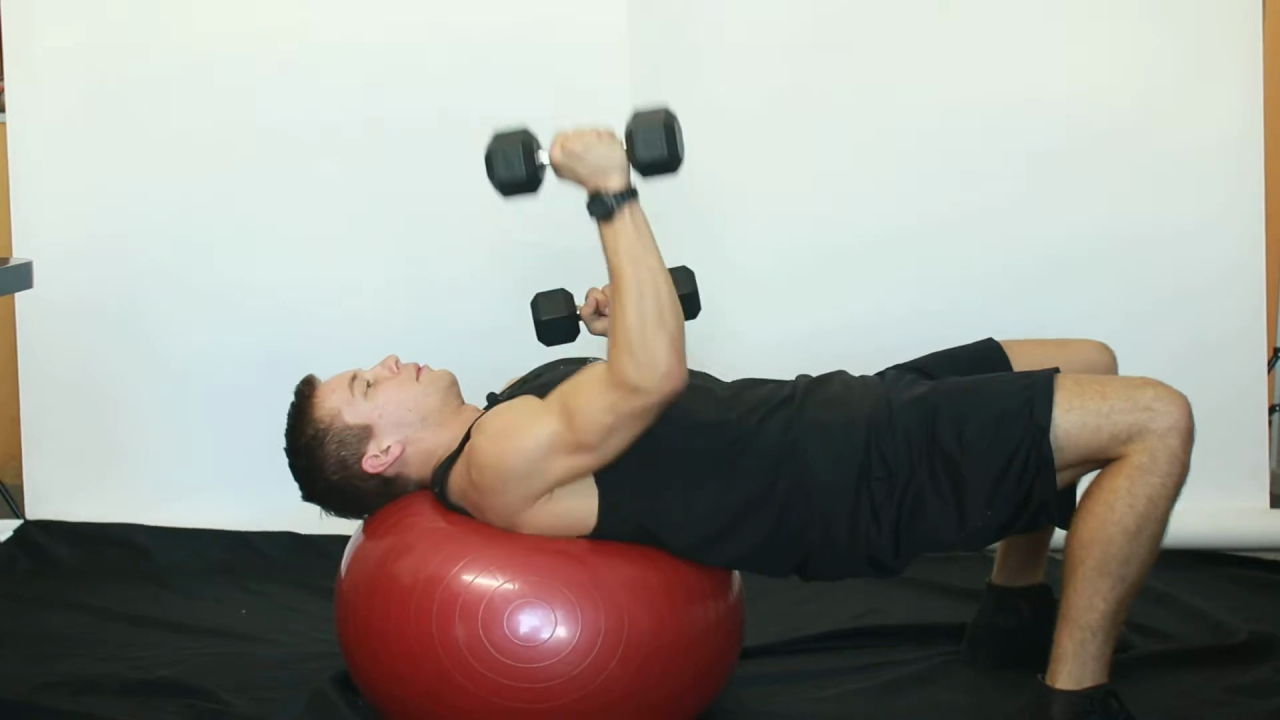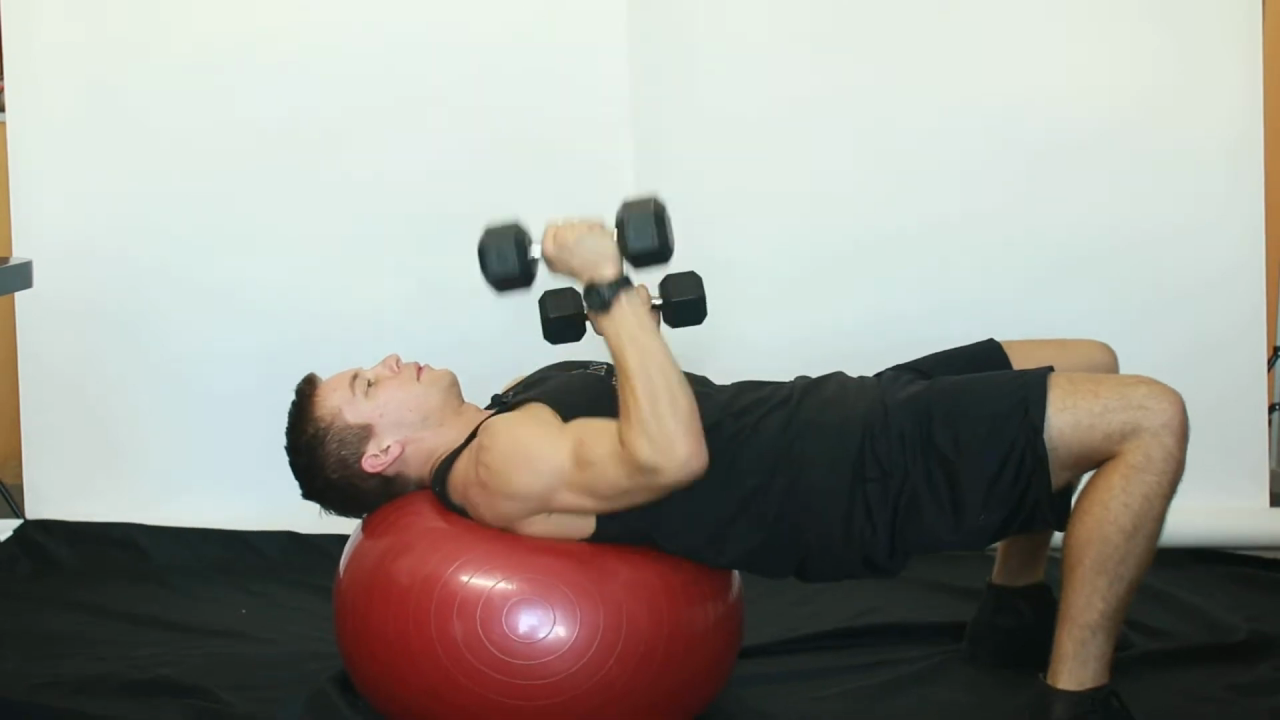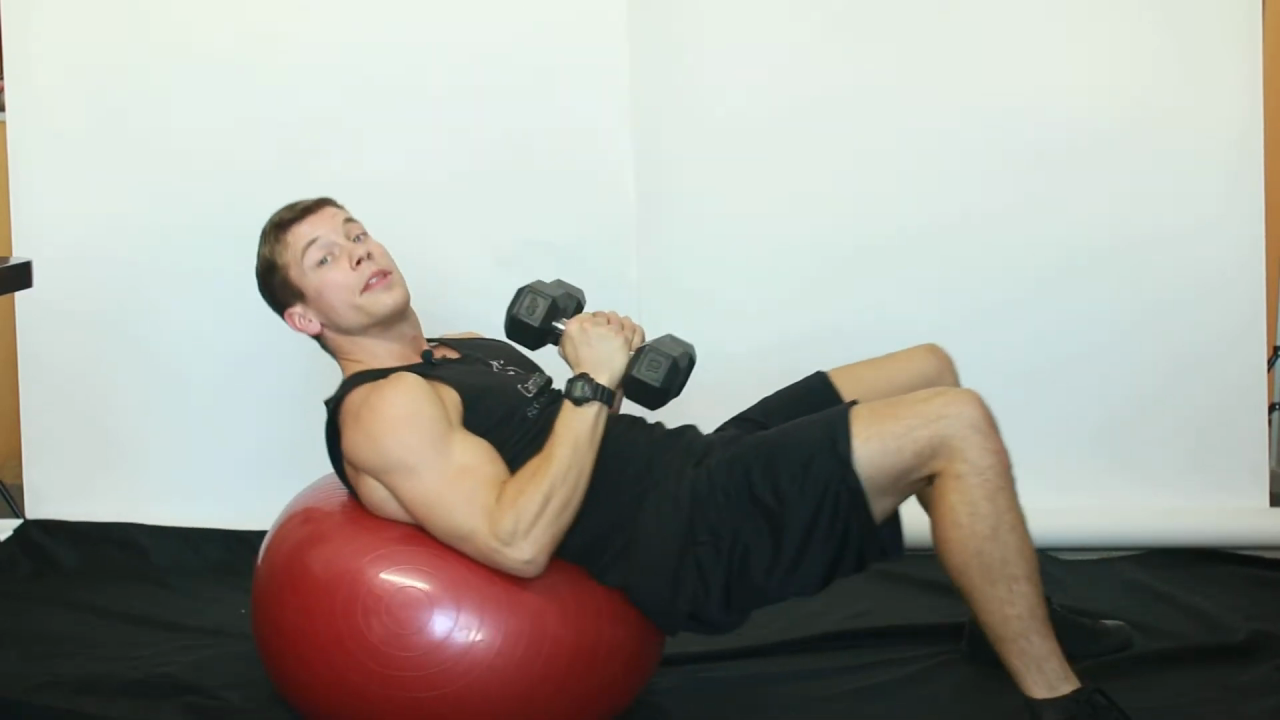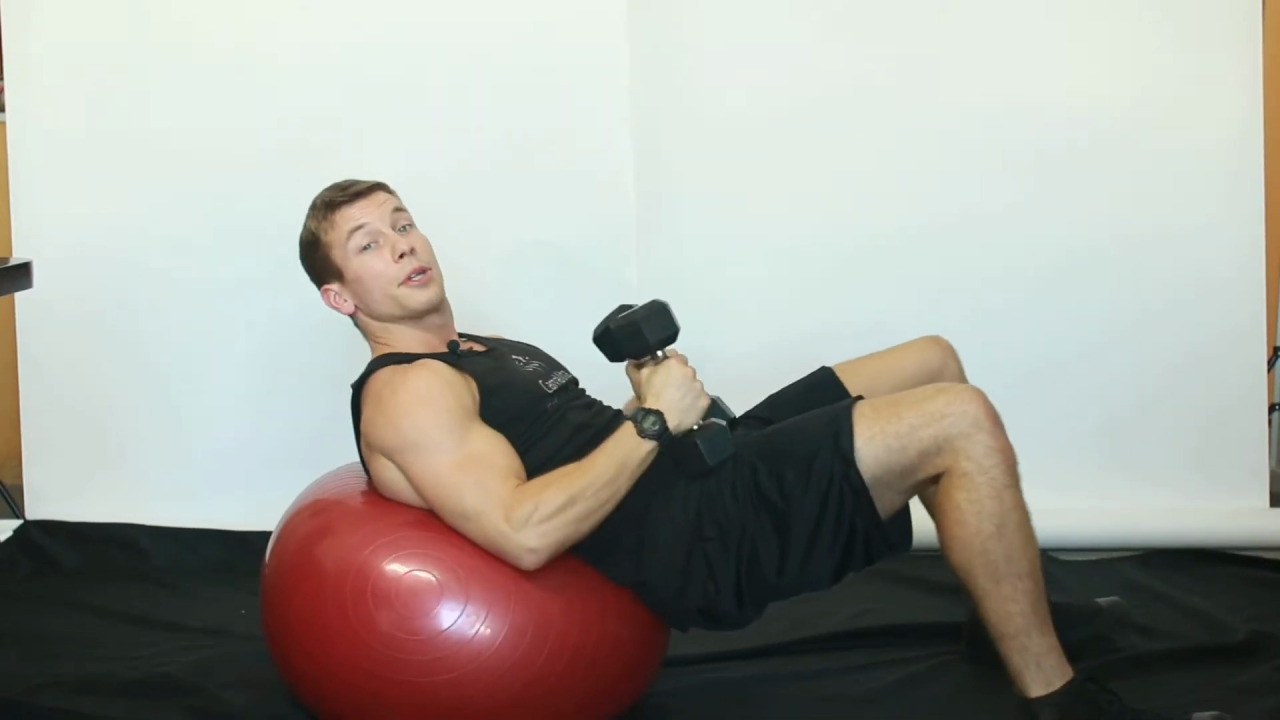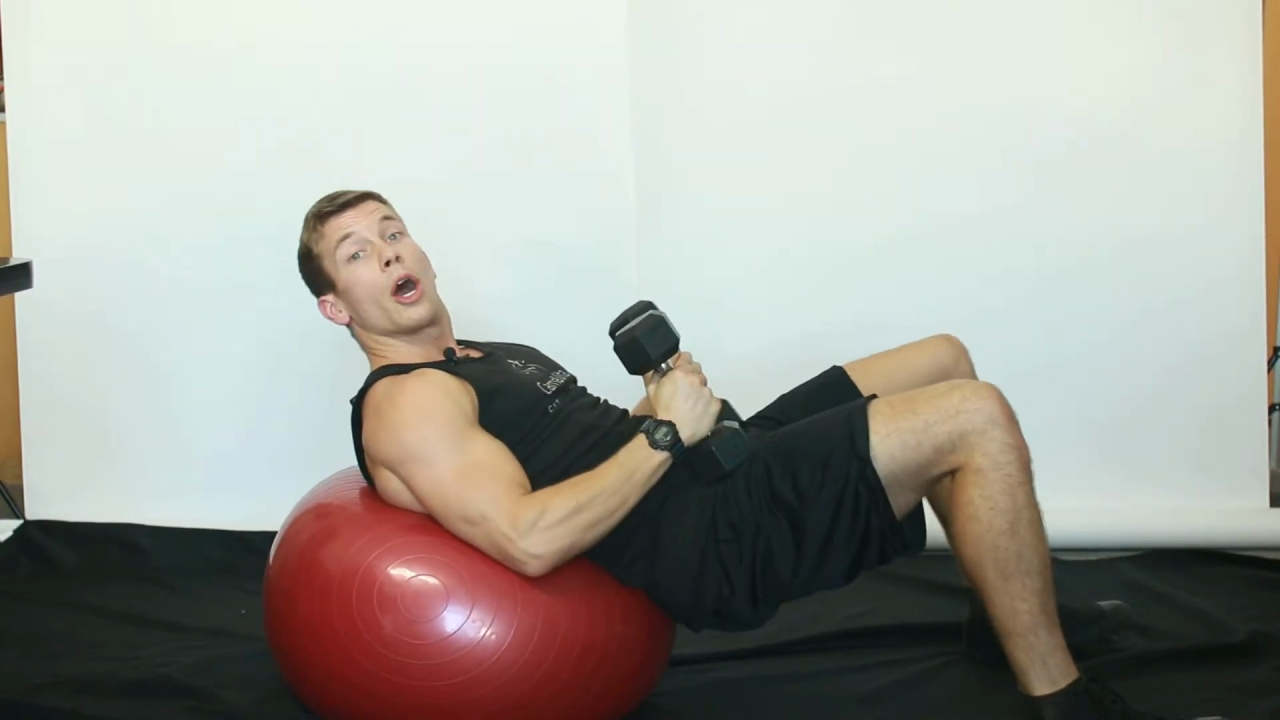
dt=1s
person 1, frame 1
left shoulder: (503, 433)
right shoulder: (501, 465)
right elbow: (657, 375)
left wrist: (631, 322)
right wrist: (612, 194)
left hip: (836, 420)
right hip: (852, 485)
left knee: (1088, 364)
right knee: (1153, 421)
left ankle: (1015, 612)
person 1, frame 2
left shoulder: (497, 433)
right shoulder: (497, 472)
right elbow: (673, 453)
left wrist: (626, 321)
right wrist: (607, 282)
left hip: (834, 422)
right hip: (848, 484)
left knee: (1090, 364)
right knee: (1148, 418)
left ankle: (1014, 611)
person 1, frame 3
left shoulder: (451, 355)
right shoulder: (382, 412)
right elbow: (520, 541)
left wrist: (603, 371)
right wrist: (592, 387)
left hip: (696, 468)
right hip: (697, 538)
left knee: (927, 370)
right knee: (956, 424)
left ankle: (1012, 614)
person 1, frame 4
left shoulder: (478, 354)
right shoulder: (407, 394)
right elbow: (528, 532)
left wrist: (648, 399)
right wrist: (653, 422)
left hip: (702, 476)
right hip: (699, 535)
left knee: (931, 360)
right knee: (962, 422)
left ankle: (1015, 606)
person 1, frame 5
left shoulder: (483, 359)
right shoulder: (406, 404)
right elbow: (532, 538)
left wrist: (654, 404)
right wrist: (663, 433)
left hip: (713, 474)
right hip: (709, 536)
left knee: (944, 359)
right knee: (977, 419)
left ankle: (1008, 613)
